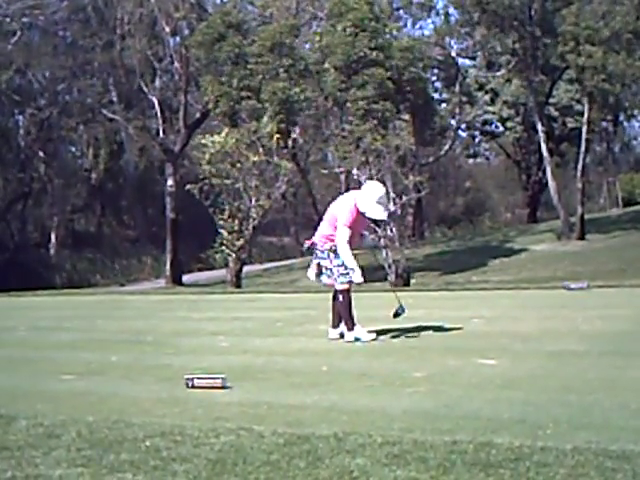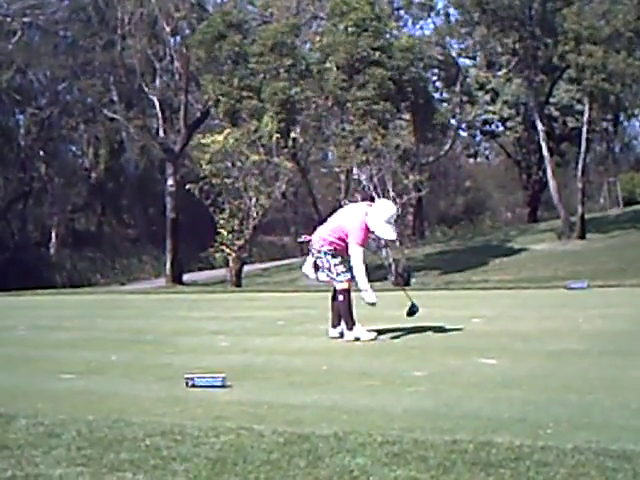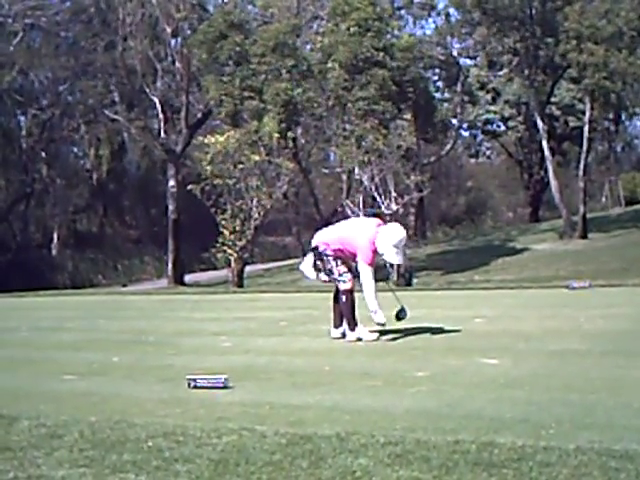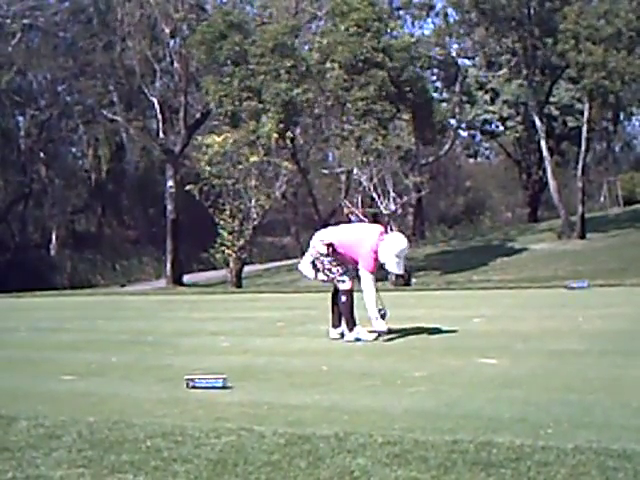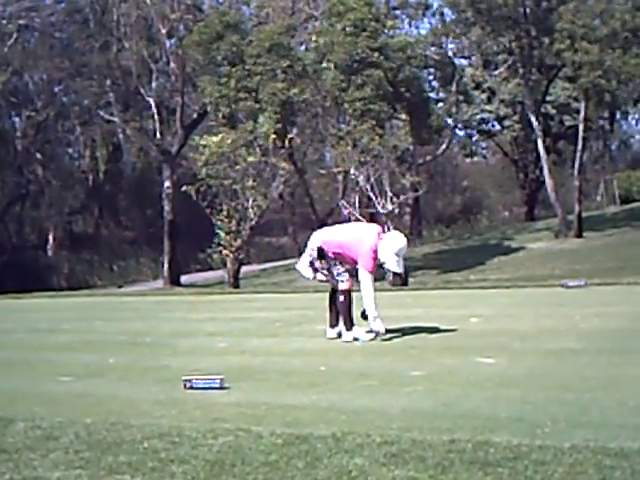
dt=0.2s
person 1, frame 1
left shoulder: (362, 203)
right shoulder: (348, 210)
right elbow: (342, 243)
left wrist: (363, 235)
right wrist: (354, 269)
left hip: (339, 248)
right hip: (328, 246)
left knee: (341, 286)
right knee: (343, 285)
left ankle: (335, 328)
right ankle: (351, 330)
person 1, frame 2
left shoulder: (370, 209)
right shoulder: (359, 227)
right elbow: (357, 262)
left wrist: (368, 242)
right wrist: (366, 290)
left hip: (336, 246)
right hip: (325, 246)
left knee: (341, 285)
right knee: (343, 284)
left ankle: (335, 327)
right ankle: (351, 330)
person 1, frame 3
left shoulder: (380, 226)
right shoulder: (367, 245)
right elbow: (367, 282)
right wrist: (375, 310)
left hip: (332, 246)
right hip: (325, 248)
left knee: (341, 285)
right knee: (346, 284)
left ankle: (337, 328)
right ankle: (353, 330)
person 1, frame 4
left shoulder: (381, 232)
right shoulder: (369, 252)
right elbow: (368, 289)
right wrist: (375, 318)
left hip: (324, 243)
right hip: (322, 246)
left knee: (340, 285)
right knee: (346, 284)
left ankle: (336, 328)
right ankle: (352, 331)
person 1, frame 5
left shoulder: (379, 232)
right shoulder: (368, 251)
right elbow: (367, 288)
right wrist: (374, 318)
left hip: (322, 240)
right hip: (321, 248)
left knee: (337, 285)
right knee: (345, 284)
left ankle: (333, 328)
right ankle: (349, 331)
